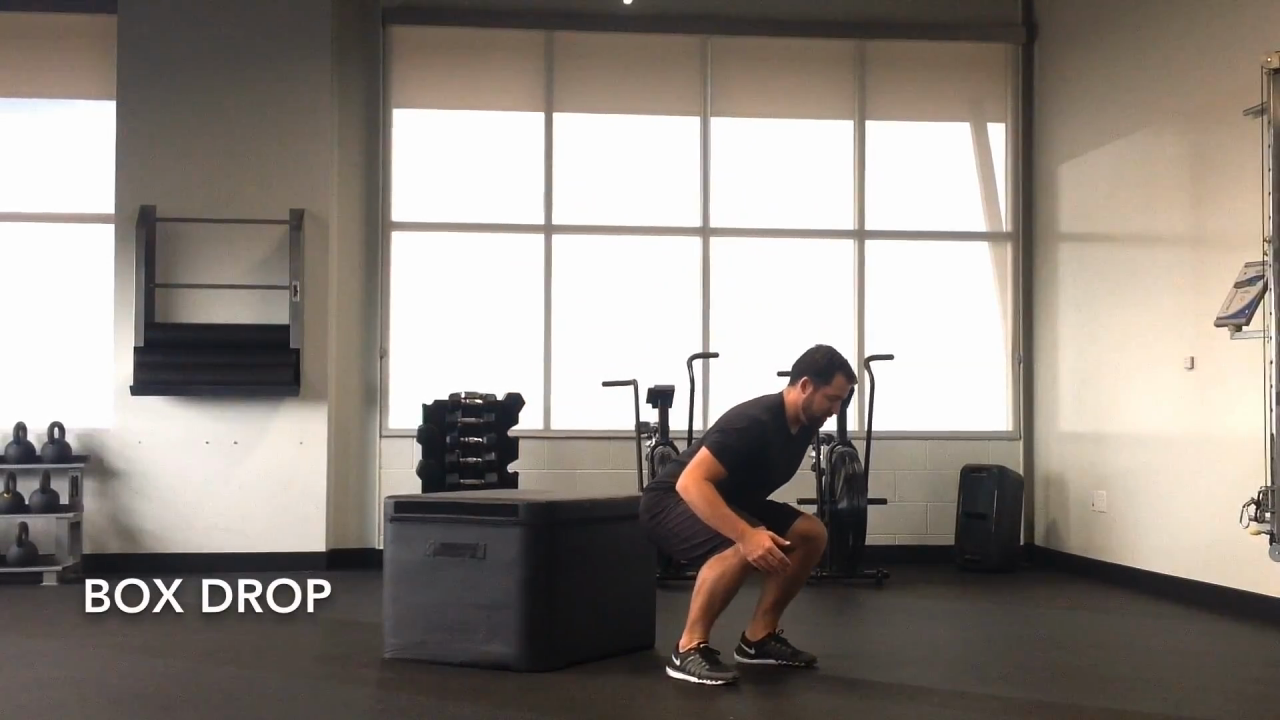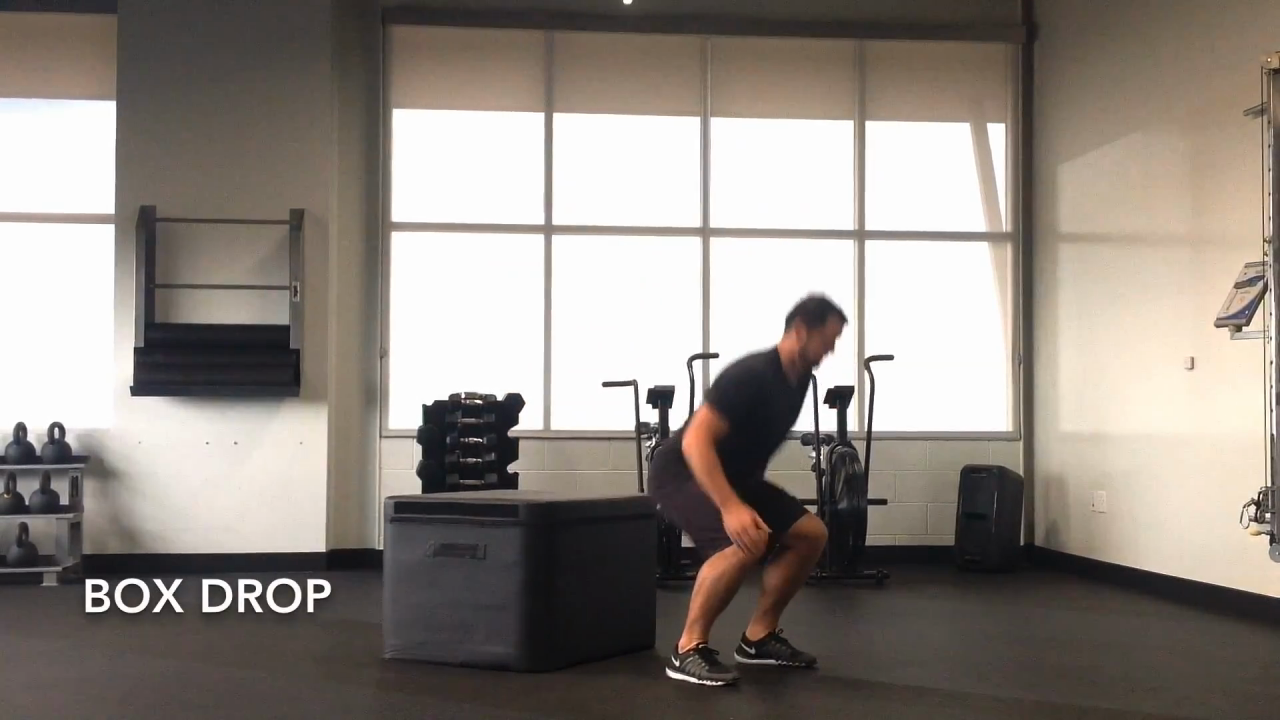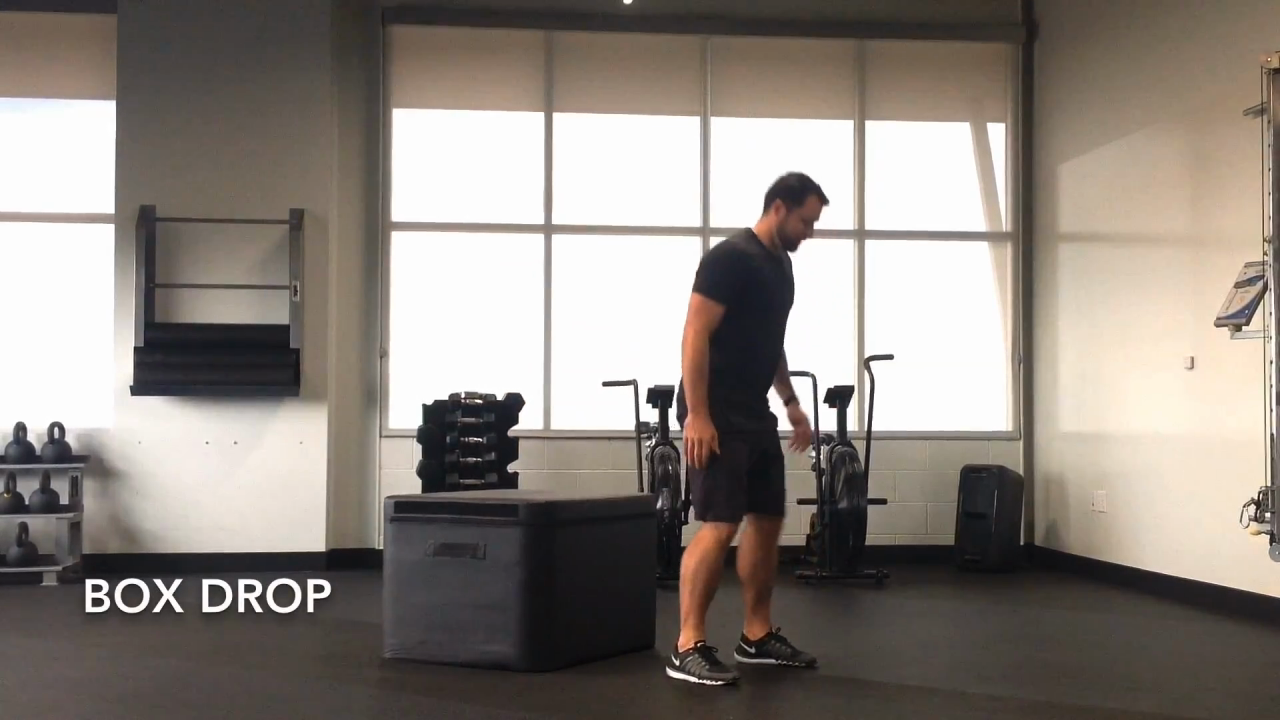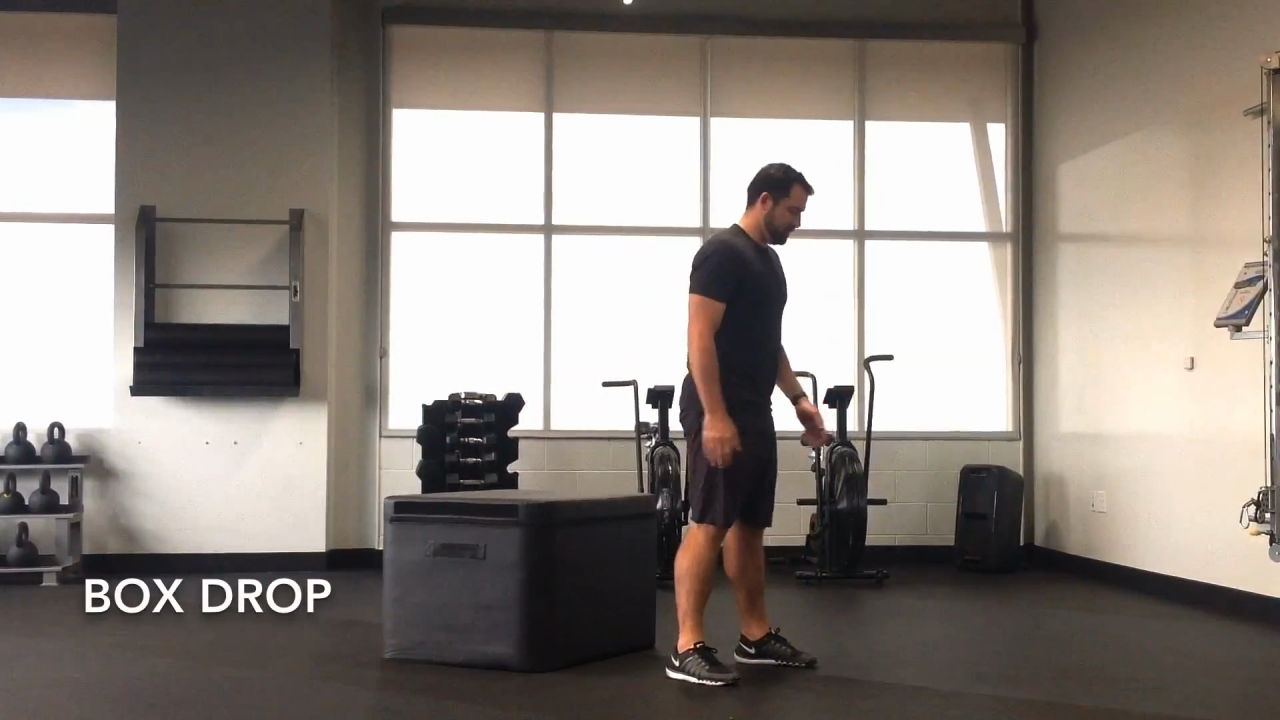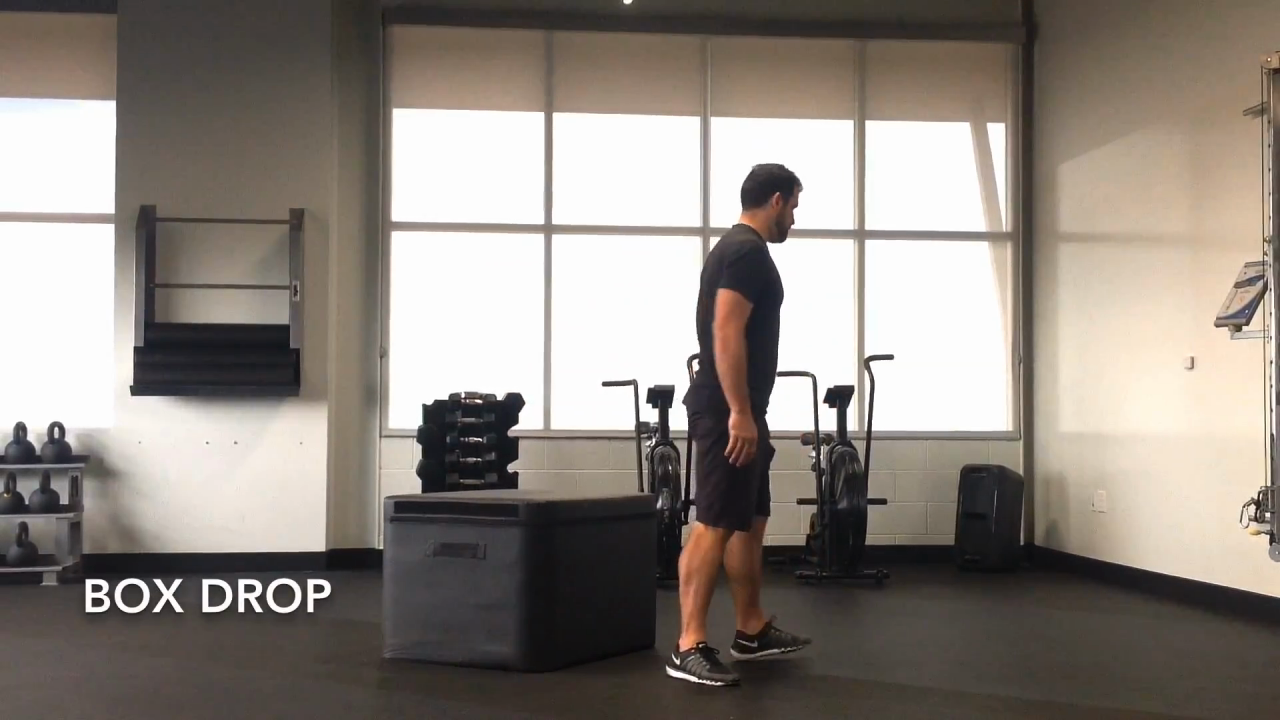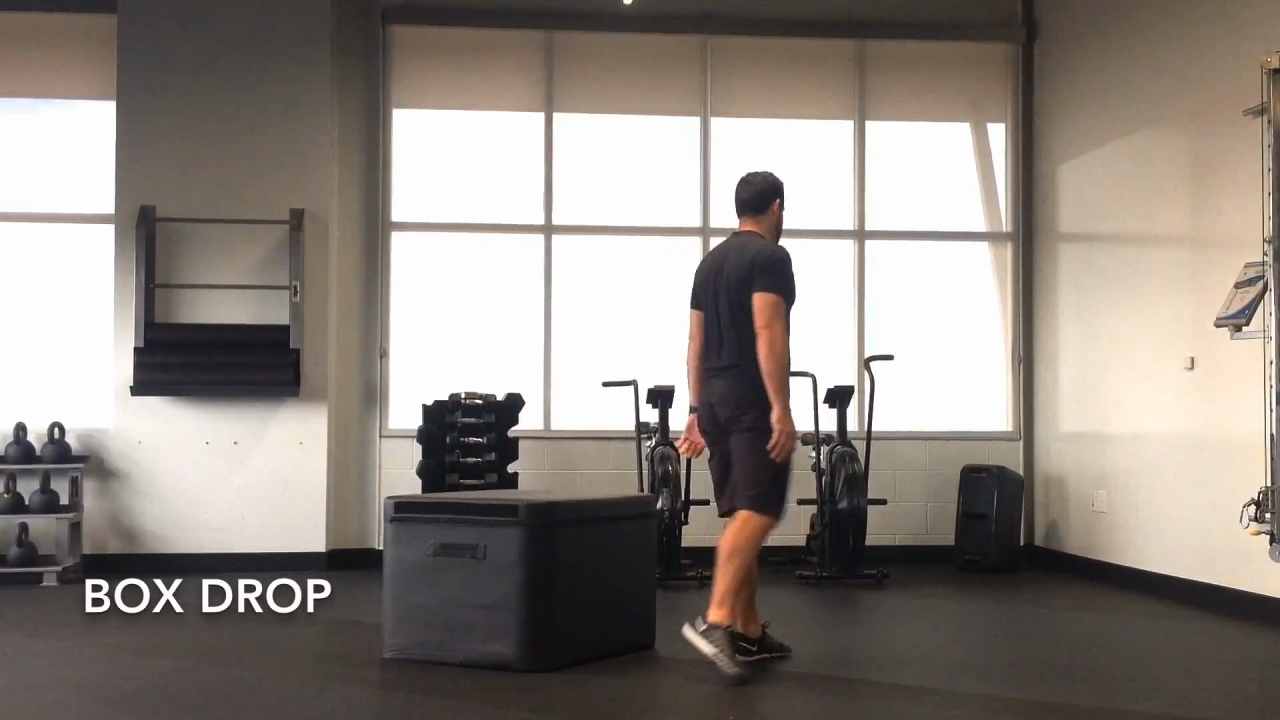
dt=0.3s
person 1, frame 1
left shoulder: (805, 425)
right shoulder: (753, 422)
right elbow: (690, 483)
right wrist: (746, 535)
right hip: (671, 502)
left knee: (811, 534)
right knee: (746, 547)
left ankle: (758, 637)
right ankle: (690, 648)
person 1, frame 2
left shoulder: (798, 379)
right shoulder: (750, 376)
right elbow: (697, 442)
left wrist: (757, 499)
right wrist: (733, 508)
left hip: (736, 477)
right hip: (684, 476)
left knee: (810, 533)
right knee: (745, 543)
left ankle: (759, 636)
right ankle: (688, 650)
person 1, frame 3
left shoulder: (781, 263)
right shoulder: (732, 256)
right elbow: (696, 333)
left wrist: (792, 404)
right wrist: (697, 415)
left hip: (755, 413)
right hip: (714, 411)
left knee: (766, 521)
right knee: (721, 525)
left ankle: (757, 636)
right ankle: (687, 648)
person 1, frame 4
left shoulder: (766, 257)
right shoulder: (723, 253)
right elbow: (699, 335)
left wrist: (799, 398)
right wrist: (713, 417)
left hip: (753, 413)
right hip: (721, 414)
left knee: (749, 526)
right knee: (709, 526)
left ankle: (756, 638)
right ankle: (686, 650)
person 1, frame 5
left shoulder: (737, 249)
right shoulder: (748, 251)
right elbow: (726, 332)
right wrist: (741, 413)
left hip: (734, 408)
right hip: (727, 409)
left knee: (751, 520)
right knee: (715, 525)
left ankle: (752, 630)
right ankle: (688, 647)
person 1, frame 6
left shoulder: (711, 260)
right shoulder: (770, 255)
left elbow: (697, 341)
right elbow: (769, 332)
left wrist: (695, 412)
right wrist: (782, 409)
left hip: (715, 398)
right hip: (752, 400)
left knee: (741, 514)
right knee: (758, 511)
left ankle: (749, 632)
right ankle: (715, 619)
